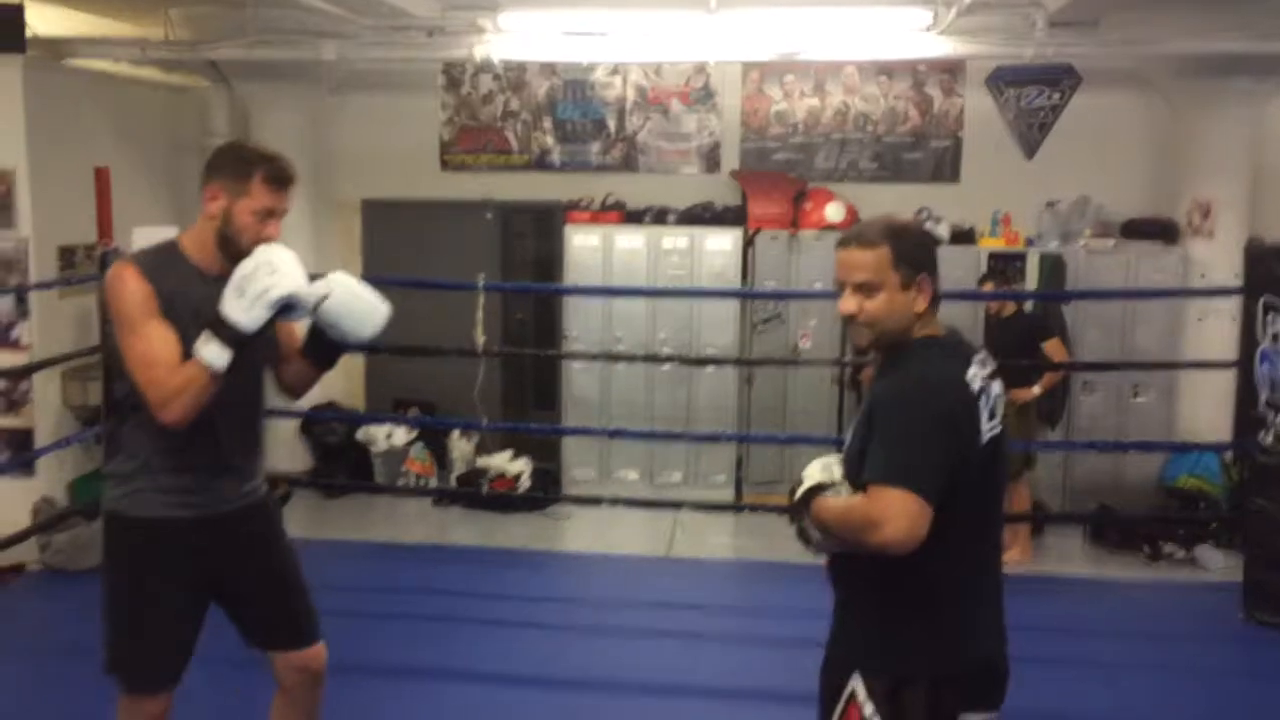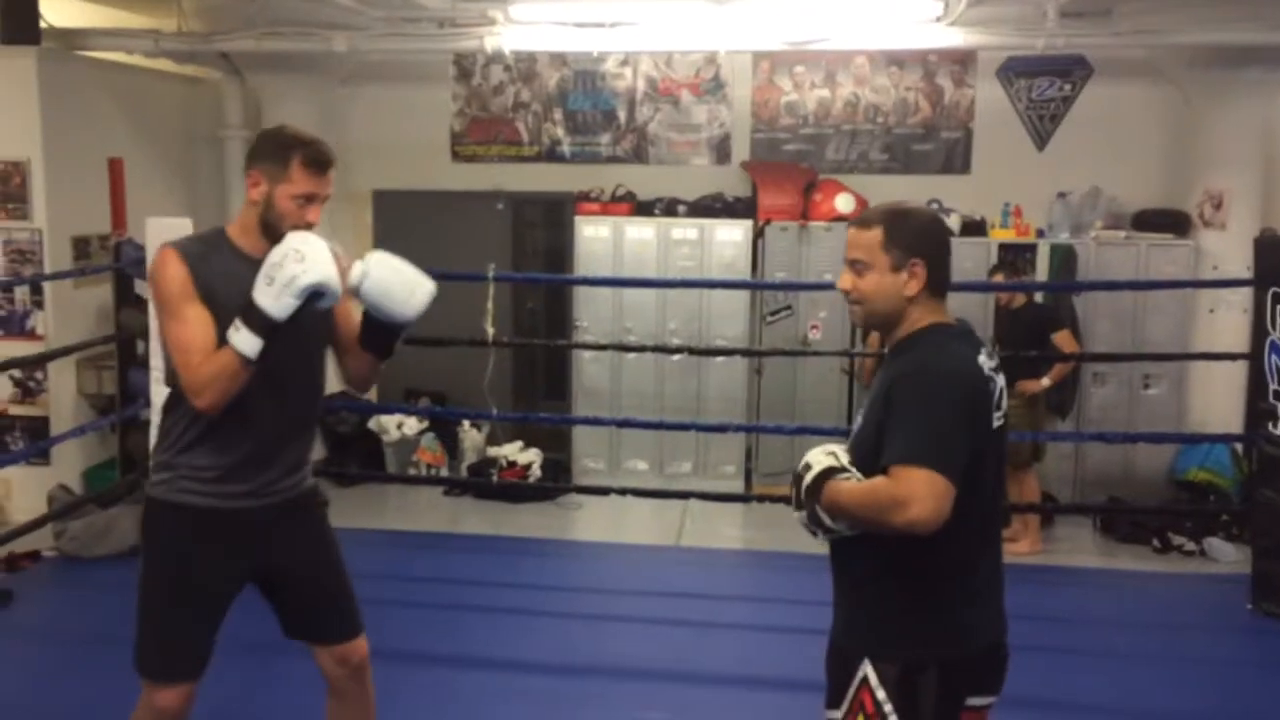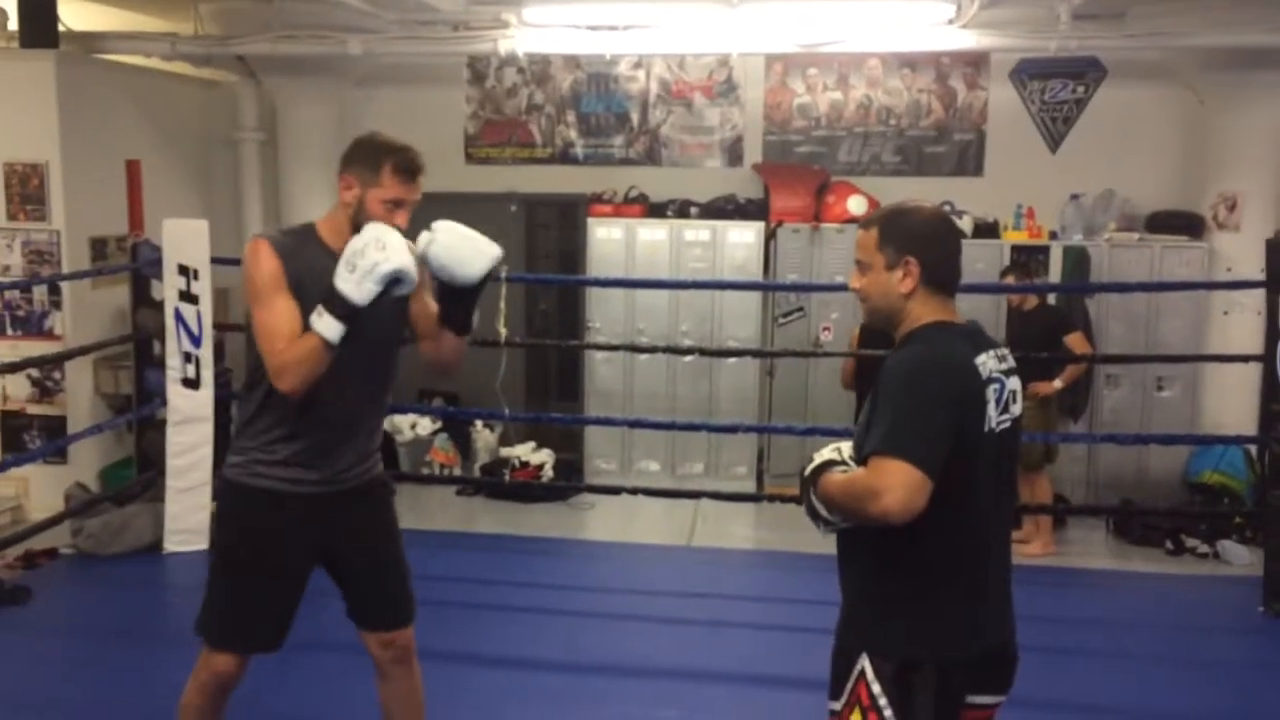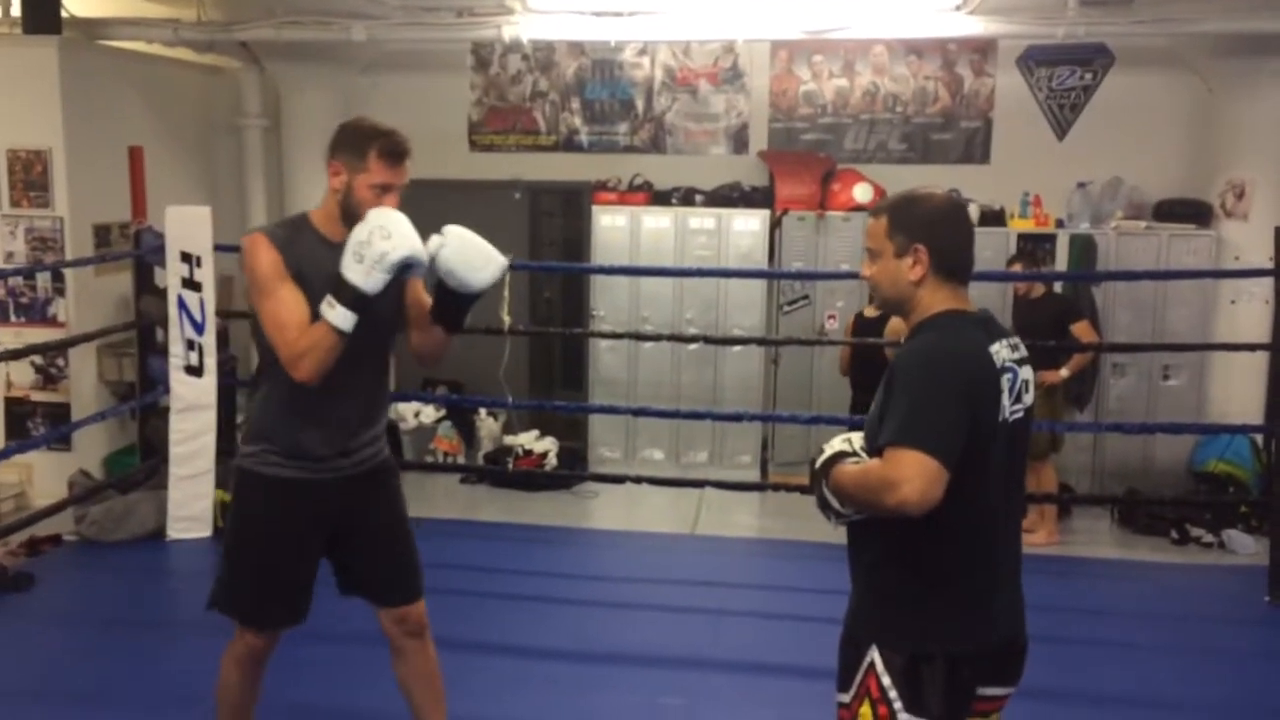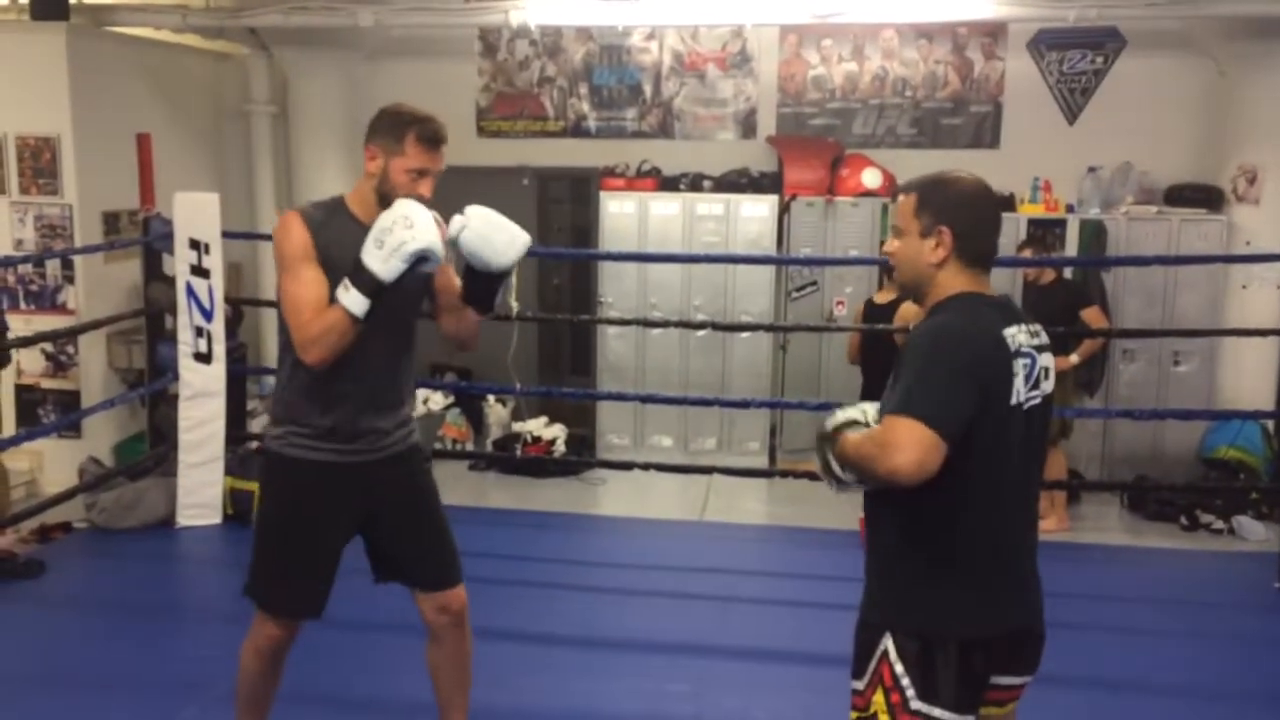
dt=0.7s
person 1, frame 1
left shoulder: (265, 277)
right shoulder: (136, 280)
left elbow: (291, 383)
right elbow: (172, 406)
left wrist: (330, 337)
right wrist: (234, 324)
left hip: (240, 504)
right hip: (153, 516)
left knee: (304, 663)
person 1, frame 2
left shoulder: (324, 266)
right shoulder: (181, 264)
left elbow: (360, 378)
right elbow: (205, 392)
left wrist: (386, 324)
right wrist: (263, 313)
left hip: (286, 498)
right hip: (194, 506)
left knee: (349, 659)
person 1, frame 3
left shoulder: (399, 261)
right shoulder: (273, 256)
left elbow: (445, 359)
right elbow: (288, 376)
left wrist: (460, 294)
right wrist: (343, 298)
left hip: (356, 484)
right hip: (267, 487)
left knee: (394, 643)
right knee: (223, 660)
person 1, frame 4
left shoulder: (390, 244)
right shoulder: (270, 248)
left elbow: (426, 349)
right elbow: (303, 364)
left wrist: (456, 294)
right wrist: (354, 286)
left hip: (364, 467)
right hip: (279, 474)
left knee: (409, 622)
right knee: (254, 638)
person 1, frame 5
left shoulder: (430, 233)
right shoulder: (304, 228)
left elbow: (461, 335)
right elbow: (313, 347)
left wrist: (486, 276)
right wrist: (374, 273)
left hip: (391, 452)
right hip: (306, 458)
left knee: (448, 608)
right knee: (275, 627)
person 2, frame 1
left shoulder: (915, 389)
right shoulder: (963, 361)
left elbow: (893, 525)
left wrist: (815, 504)
right wrist: (848, 488)
left hip: (901, 658)
person 2, frame 2
left shoulder: (928, 373)
right shoulder: (954, 351)
left elbow: (916, 504)
left wrist: (824, 490)
right wrist: (852, 474)
left hip: (907, 645)
person 2, frame 3
left shoulder: (920, 368)
right shoulder: (988, 354)
left elbow: (892, 496)
left wrist: (824, 482)
right wrist: (857, 471)
left hip: (908, 642)
person 2, frame 4
left shoulder: (933, 357)
right shoulder: (998, 343)
left elbow: (909, 487)
left wrist: (837, 474)
right wrist: (870, 460)
left hip: (917, 633)
person 2, frame 5
left shoulder: (949, 336)
right shoulder: (1014, 330)
left elbow: (905, 458)
left wrist: (844, 443)
right wrist: (886, 424)
left hip: (934, 615)
right hip: (1006, 604)
person 3, frame 1
left shoulder: (1030, 322)
right shoulder: (992, 323)
left elbow: (1062, 360)
left wrist: (1035, 390)
left hip: (1017, 407)
left knee: (1017, 475)
left ankle: (1023, 545)
right ankle: (1008, 533)
person 3, frame 2
left shoulder: (1041, 313)
right shoulder: (1002, 314)
left elbow: (1072, 352)
left wrist: (1044, 381)
left hip: (1025, 398)
left knee: (1025, 466)
right knee: (1009, 464)
left ankle: (1033, 536)
right ankle: (1017, 524)
person 3, frame 3
left shoulder: (1052, 315)
right shoulder: (1014, 315)
left elbow: (1085, 353)
left wrist: (1057, 383)
left hip: (1037, 400)
left knee: (1037, 468)
right knee: (1021, 466)
left ankle: (1045, 538)
right ankle: (1029, 526)
person 3, frame 4
left shoulder: (1060, 304)
right shoulder: (1020, 303)
left elbow: (1091, 342)
left wrist: (1063, 372)
left hip: (1044, 389)
left knee: (1041, 457)
right knee: (1025, 455)
left ankle: (1050, 528)
right ankle: (1034, 515)
person 3, frame 5
left shoulder: (1070, 290)
right shoulder: (1029, 288)
left elbow: (1102, 329)
left wrist: (1073, 358)
left hip: (1056, 376)
left knee: (1052, 442)
left ankle: (1060, 514)
right ankle: (1043, 502)
